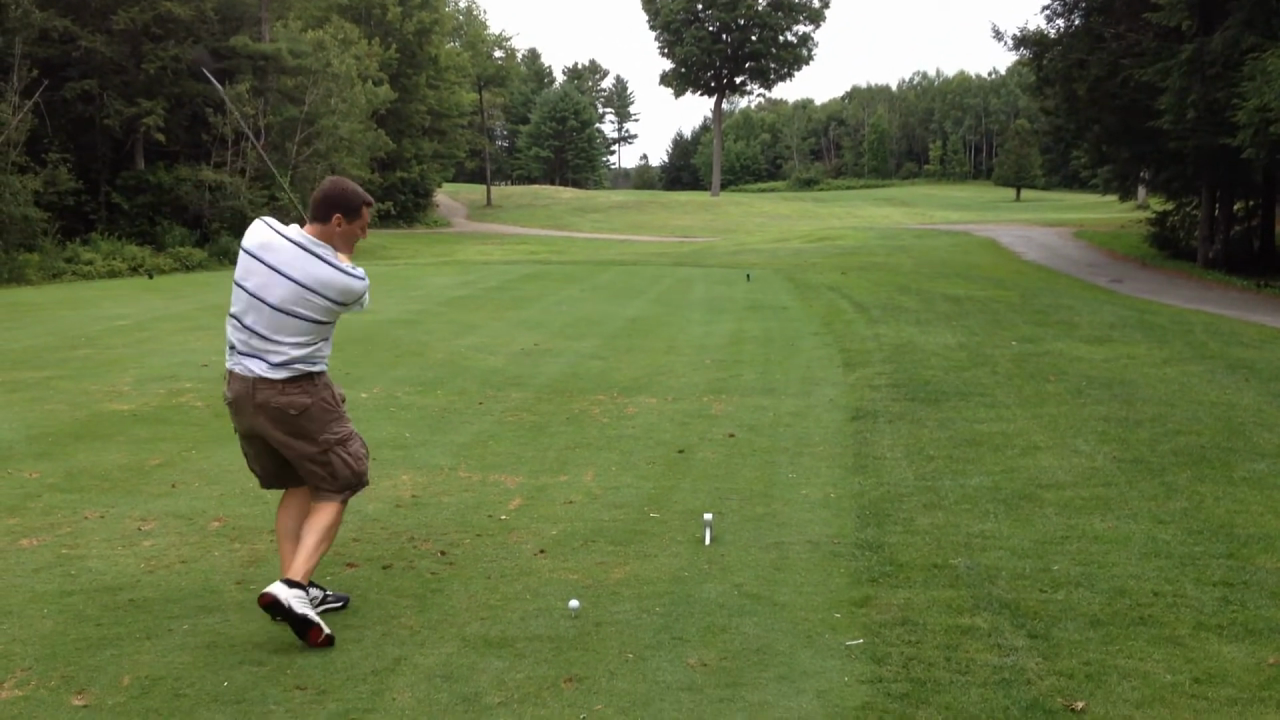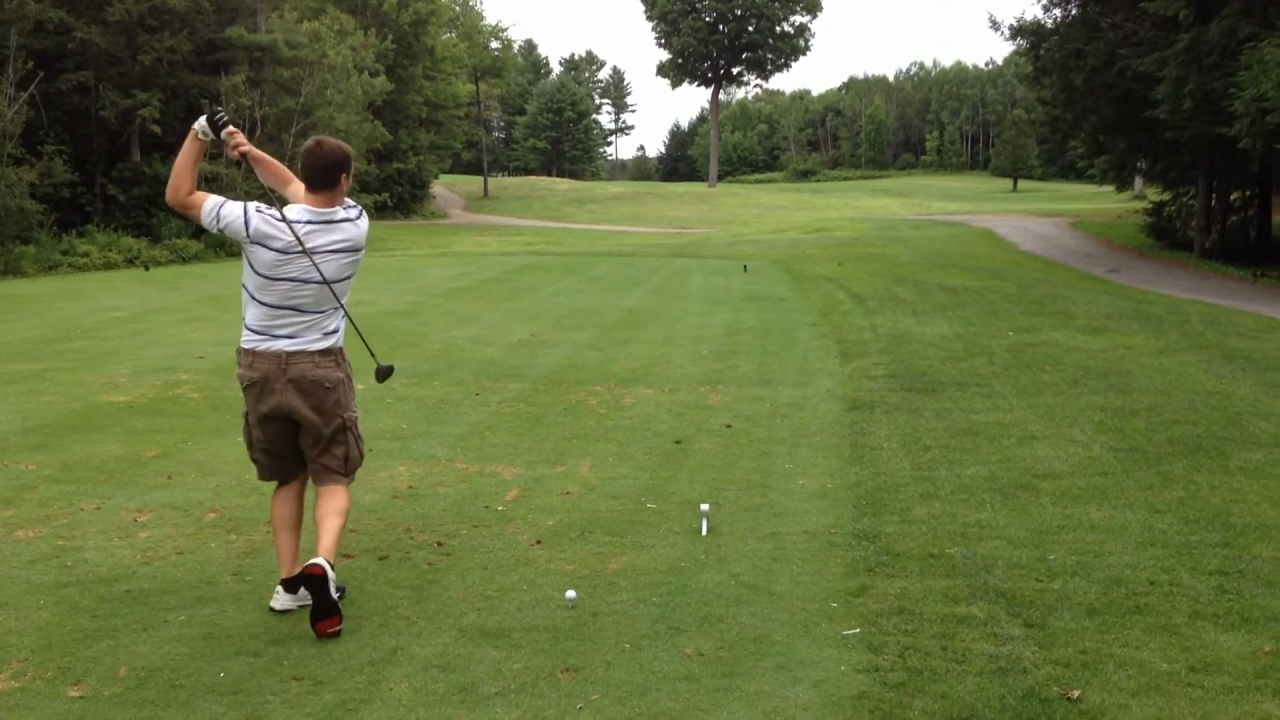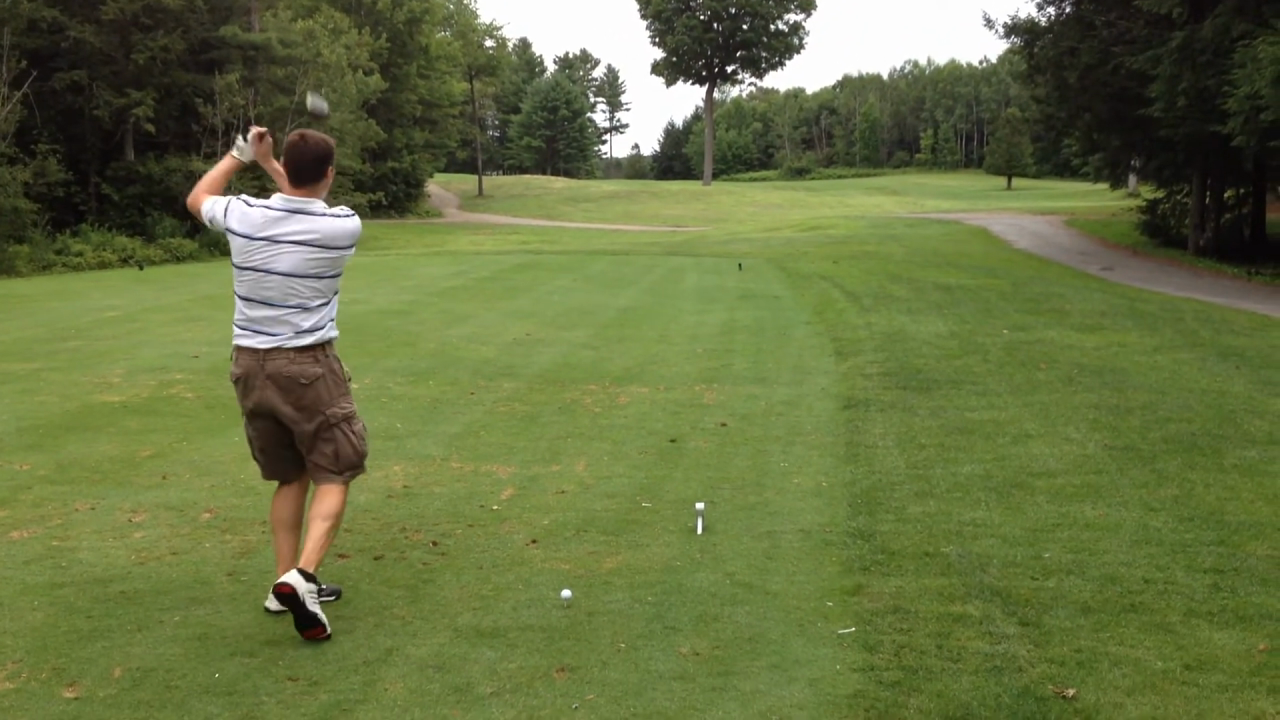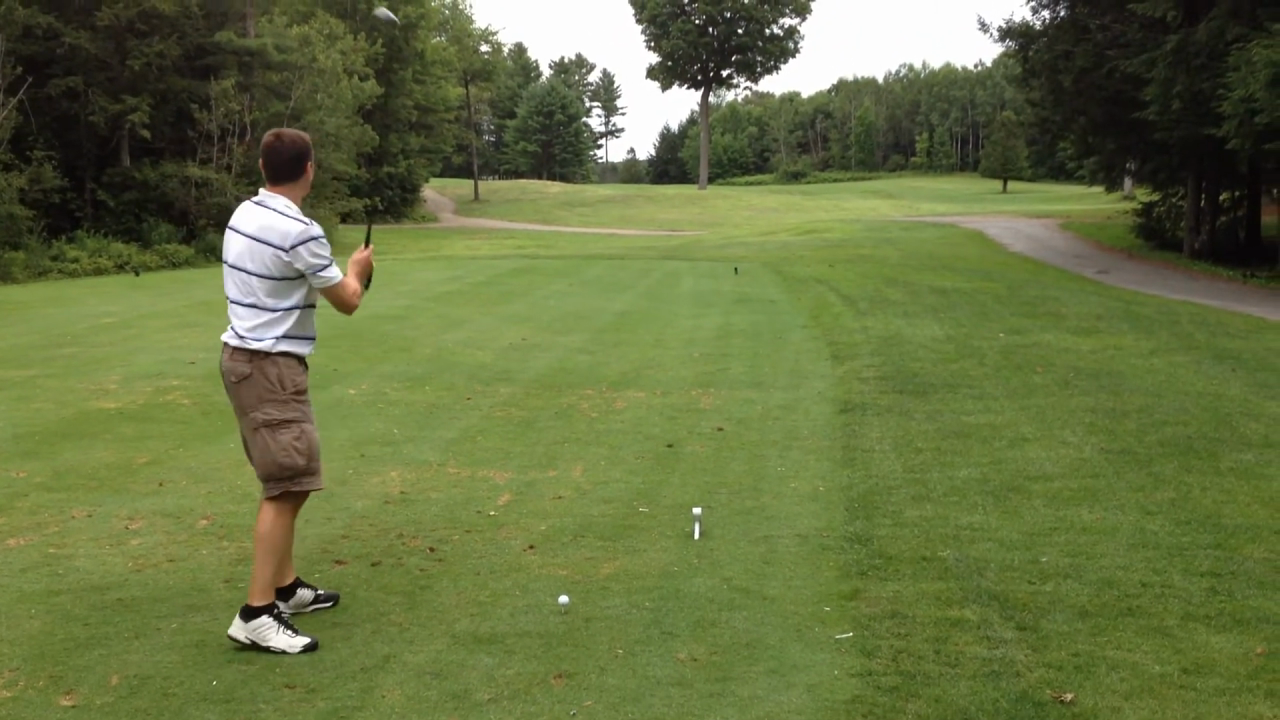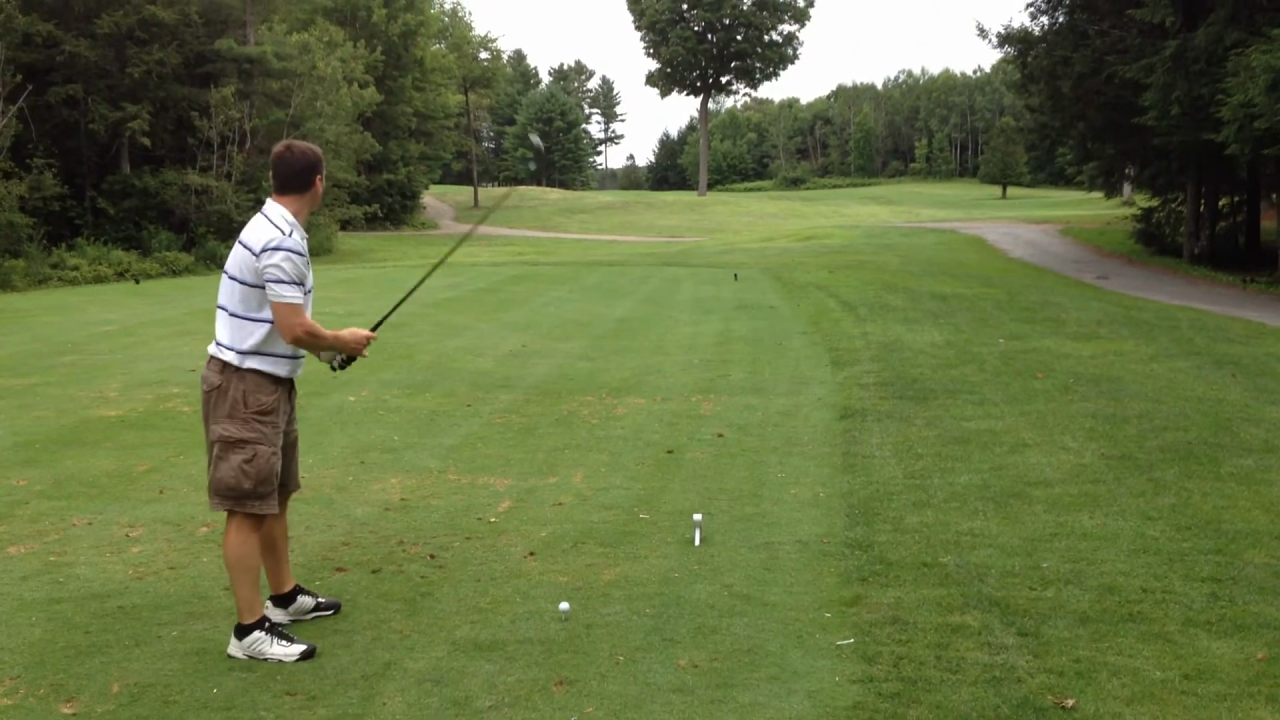
dt=0.3s
person 1, frame 1
left shoulder: (261, 233)
right shoulder: (350, 282)
left wrist: (331, 243)
left hip: (242, 387)
right hip: (296, 394)
left knee: (298, 483)
right knee: (336, 487)
left ankle: (293, 588)
right ankle: (292, 587)
person 1, frame 2
left shoulder: (260, 225)
right shoulder: (356, 223)
left elbow: (179, 196)
right elbow: (298, 191)
left wrist: (200, 133)
right wrist: (251, 152)
left hip: (260, 366)
right hip: (321, 368)
left knee: (287, 476)
right knee: (333, 475)
left ankle: (290, 581)
right ankle: (322, 564)
person 1, frame 3
left shoulder: (243, 215)
right shoulder: (344, 225)
left elbow: (198, 198)
left wrist: (240, 155)
right wrist: (268, 161)
left hip: (251, 363)
right hip: (308, 365)
left knee: (290, 476)
right knee: (333, 474)
left ankle: (289, 584)
right ankle: (302, 576)
person 1, frame 4
left shoulder: (247, 213)
right shoulder: (300, 232)
right elbow: (345, 301)
left wrist: (340, 273)
right wrist: (359, 268)
left hip: (253, 360)
right hip: (270, 368)
left knee: (285, 482)
right knee: (288, 486)
left ankle: (283, 588)
right ankle: (255, 614)
person 1, frame 5
left shoulder: (271, 226)
right shoulder: (281, 242)
right elbow: (295, 330)
left wrist: (331, 344)
right wrist: (345, 340)
left hip: (264, 379)
right hip: (246, 383)
left knee: (274, 496)
right knee: (248, 505)
left ankle: (284, 597)
right ankle: (249, 629)
